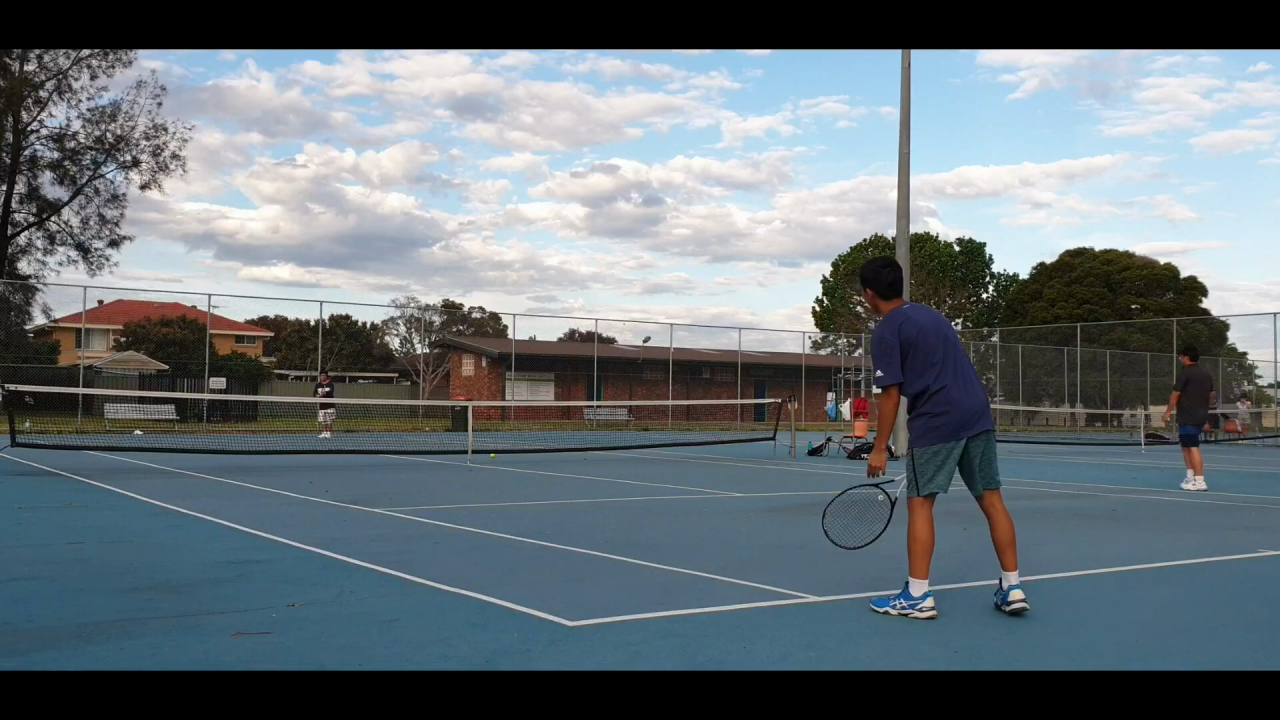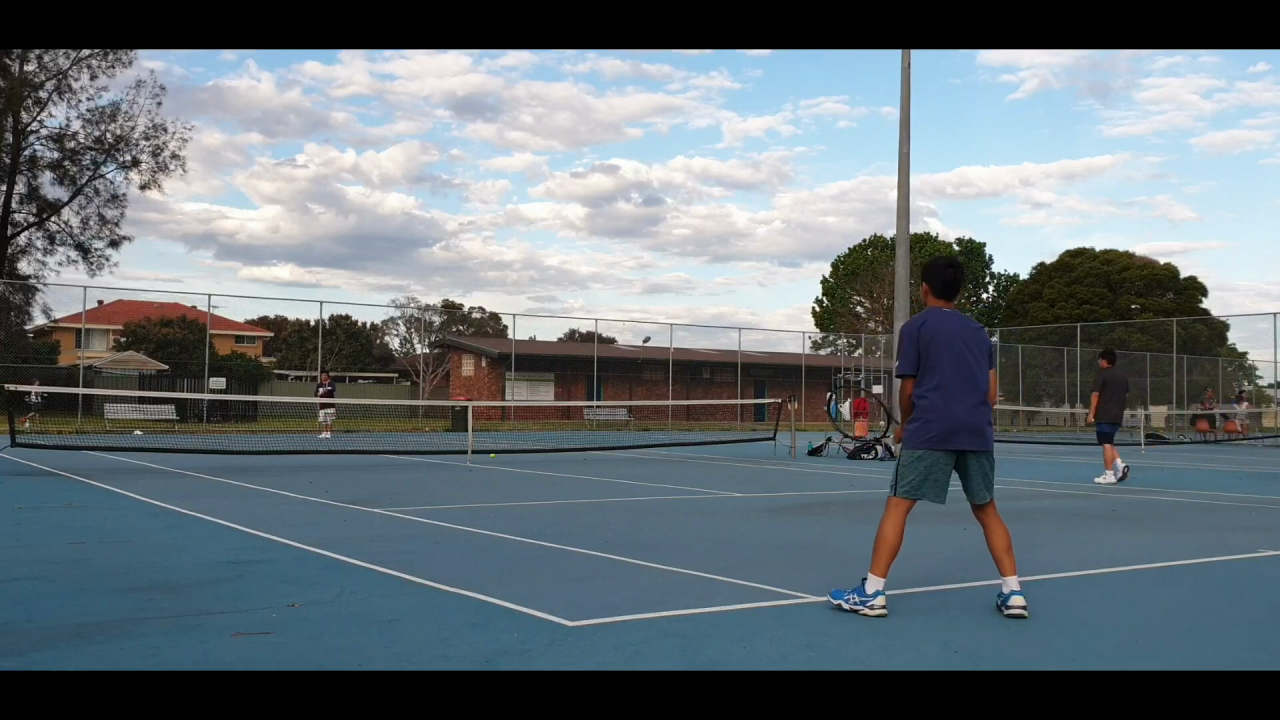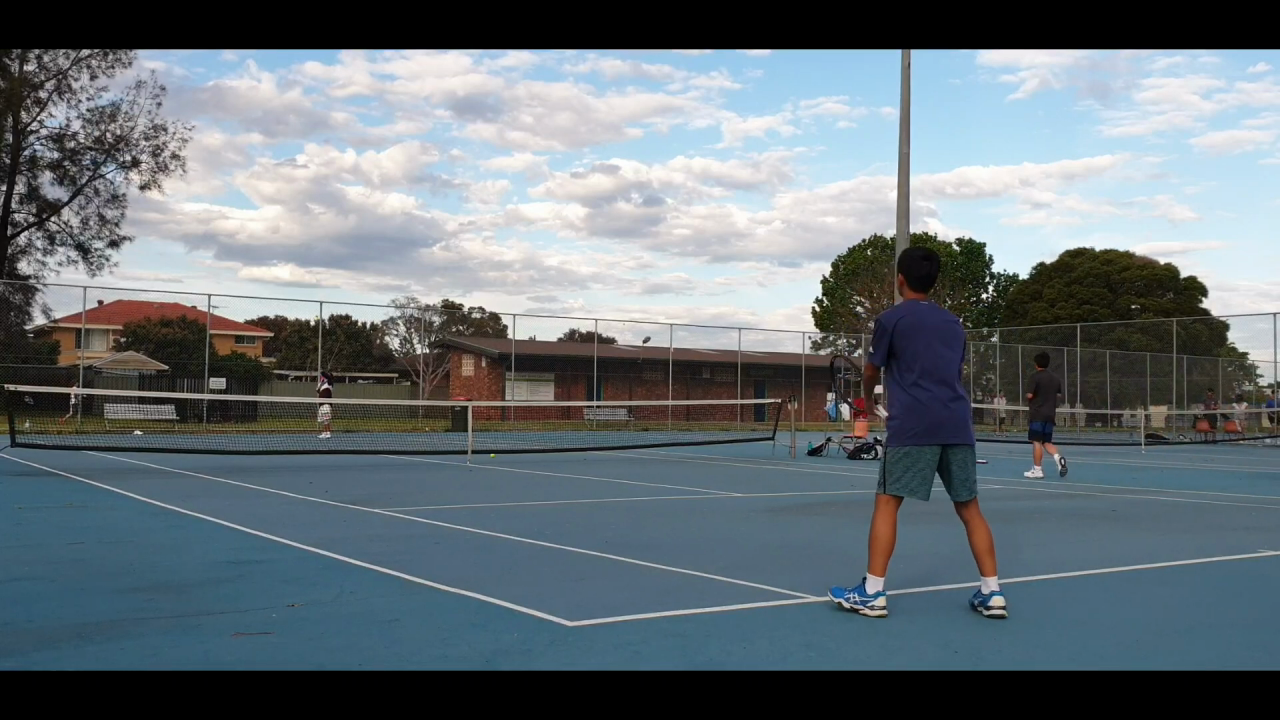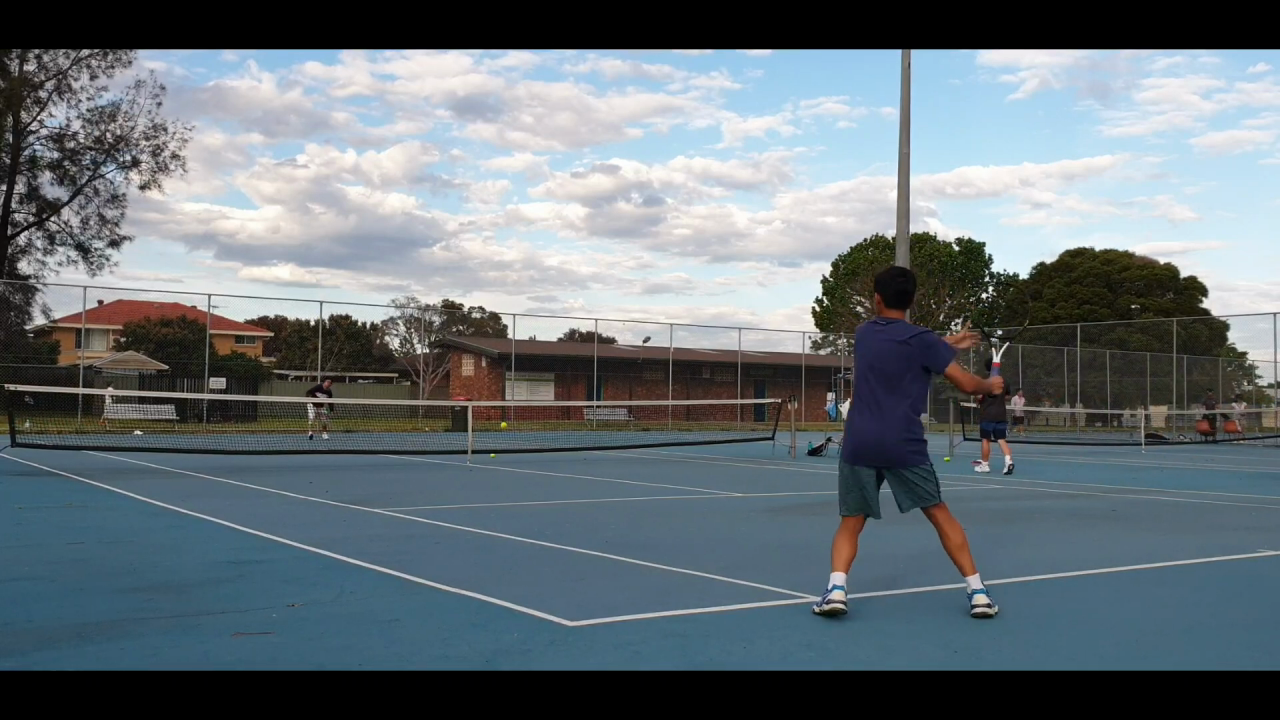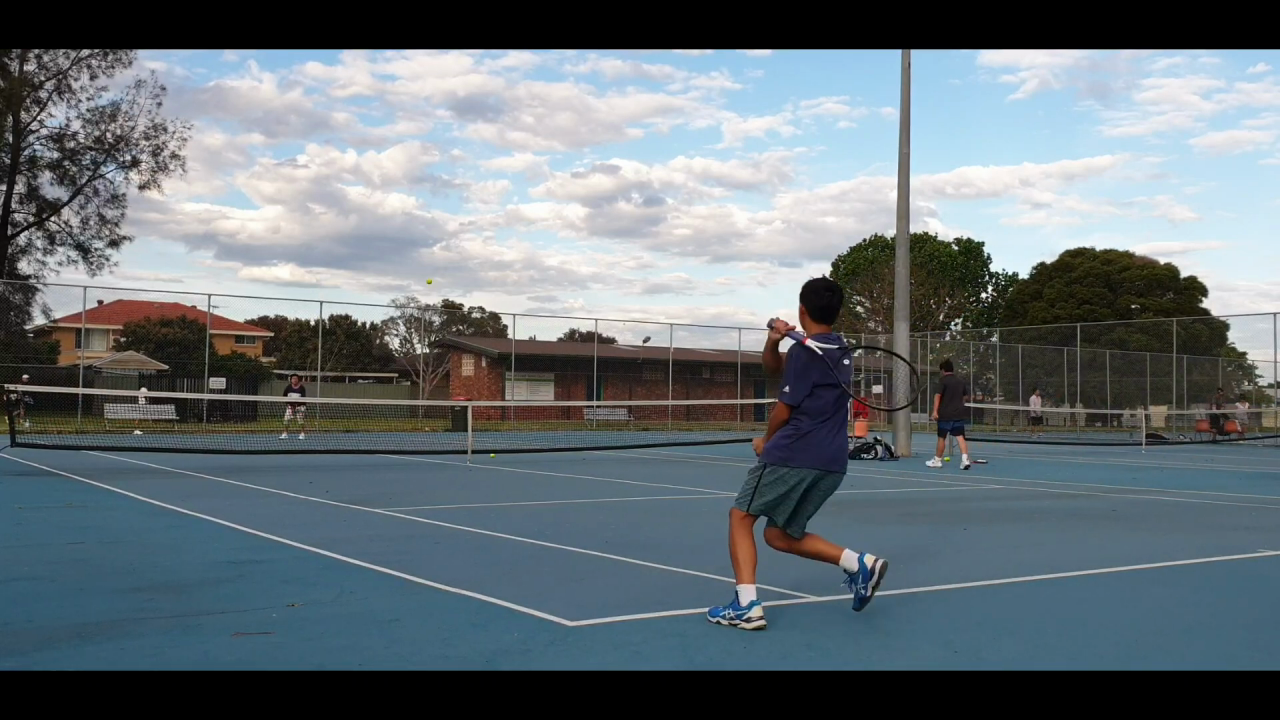
dt=1s
person 1, frame 1
left shoulder: (886, 333)
right shoulder: (932, 315)
left elbow: (891, 395)
left wrist: (880, 449)
left hip: (936, 422)
right hip: (978, 415)
left knee: (920, 504)
right knee: (991, 501)
left ankle: (918, 595)
right ankle: (1012, 587)
person 1, frame 2
left shoulder: (916, 328)
right shoulder: (978, 331)
left elbow: (908, 389)
right elbow: (991, 392)
left wrist: (905, 426)
left hip: (929, 431)
right hip: (977, 432)
left knee: (897, 507)
right knee: (987, 511)
left ankle: (872, 593)
right ankle: (1013, 592)
person 1, frame 3
left shoulder: (890, 319)
right shoulder: (954, 323)
left elbow: (871, 371)
left wrist: (867, 395)
left hip: (912, 427)
right hip: (957, 426)
left knee: (886, 503)
right knee: (968, 507)
left ankle: (872, 593)
right ankle: (992, 592)
person 1, frame 4
left shoulder: (864, 333)
right shoulder: (924, 338)
right elbow: (968, 384)
left wrist: (948, 343)
right wrist: (991, 386)
left hip: (857, 444)
right hip: (902, 445)
left knee: (850, 523)
right knee: (940, 514)
left ankle: (836, 589)
right ankle: (977, 591)
person 1, frame 5
left shoulder: (805, 353)
right shoulder: (837, 349)
left elbow: (783, 411)
right elbow: (773, 367)
left wrist: (765, 440)
right wrist: (774, 339)
left hip: (794, 453)
right hip: (832, 458)
left knee: (741, 519)
right knee: (780, 536)
left ankle: (747, 604)
right ankle: (858, 564)
